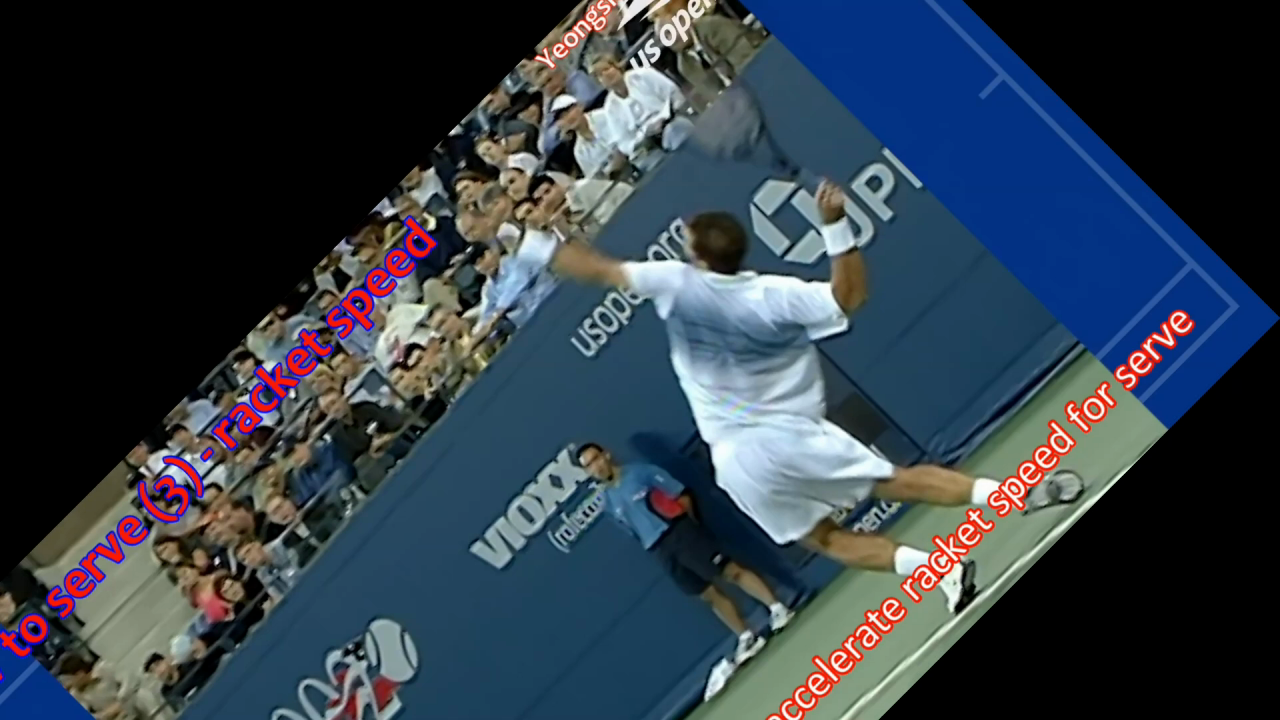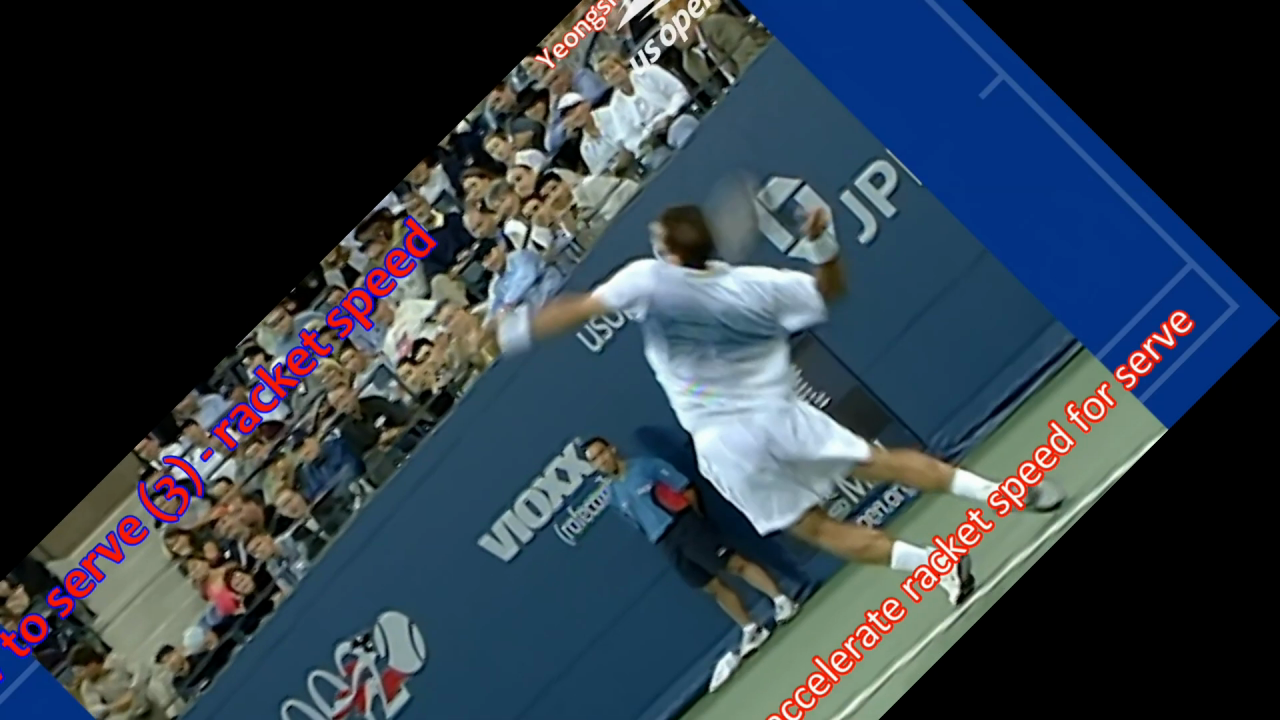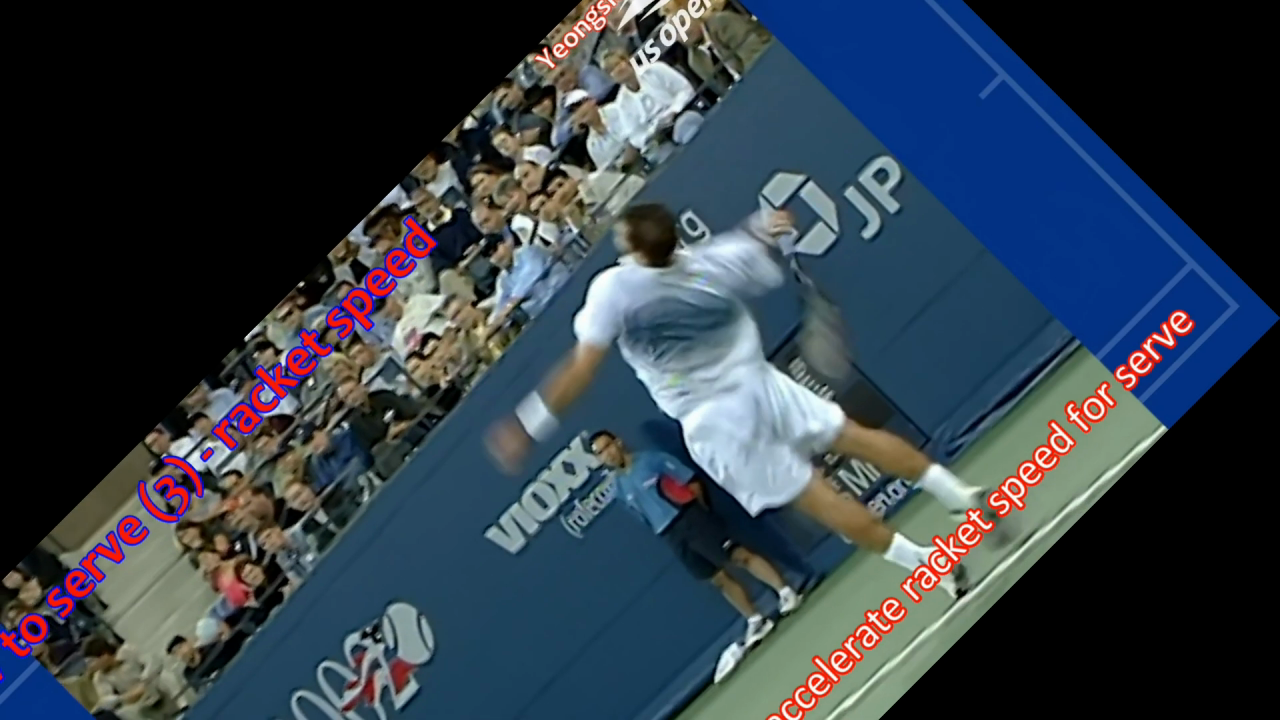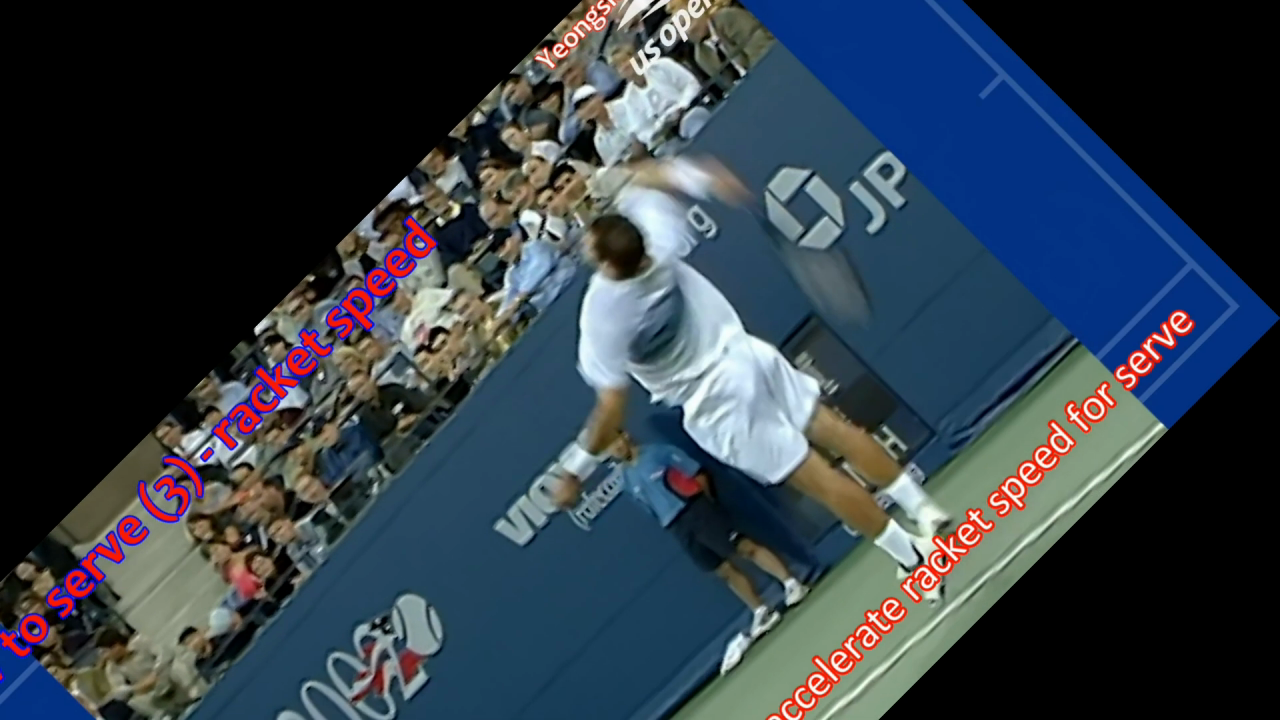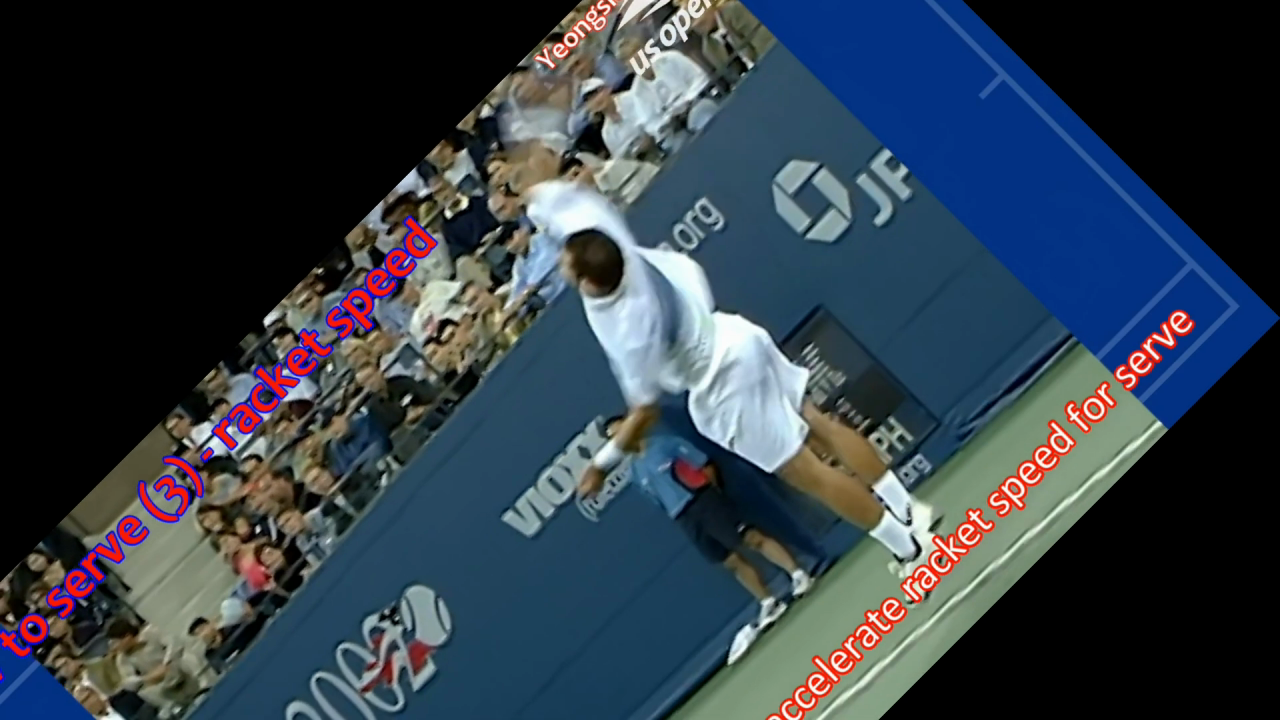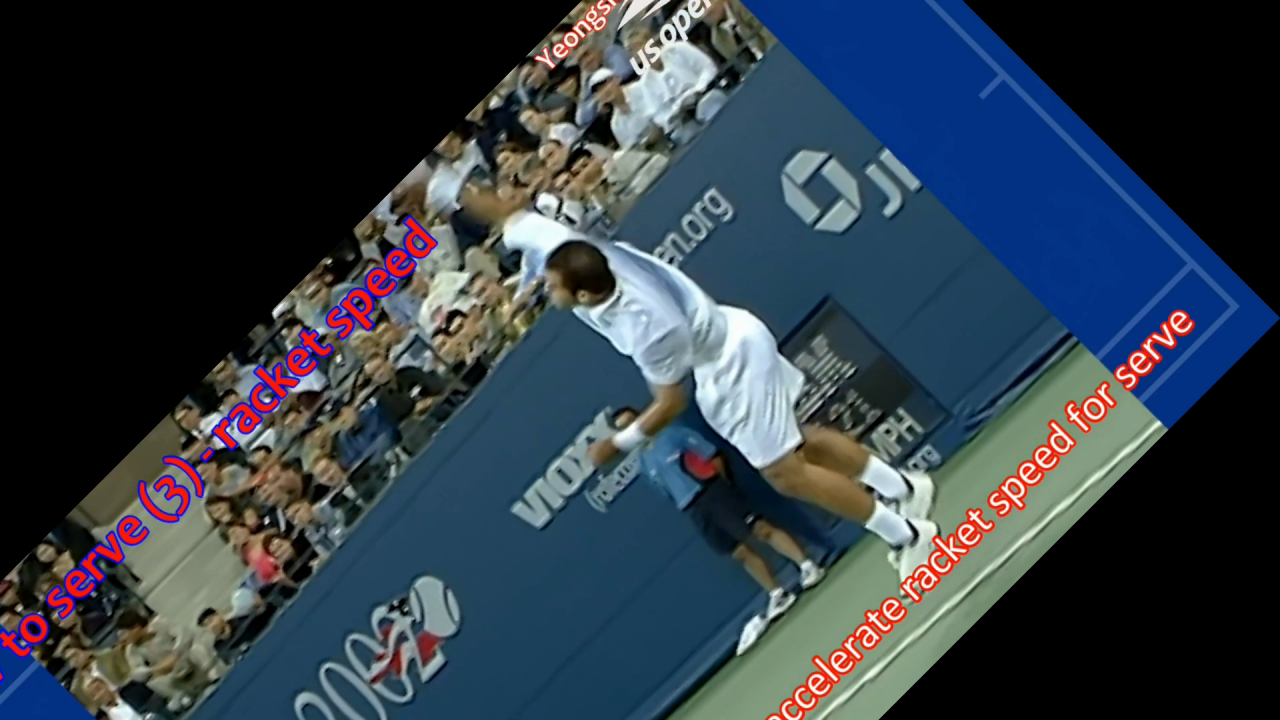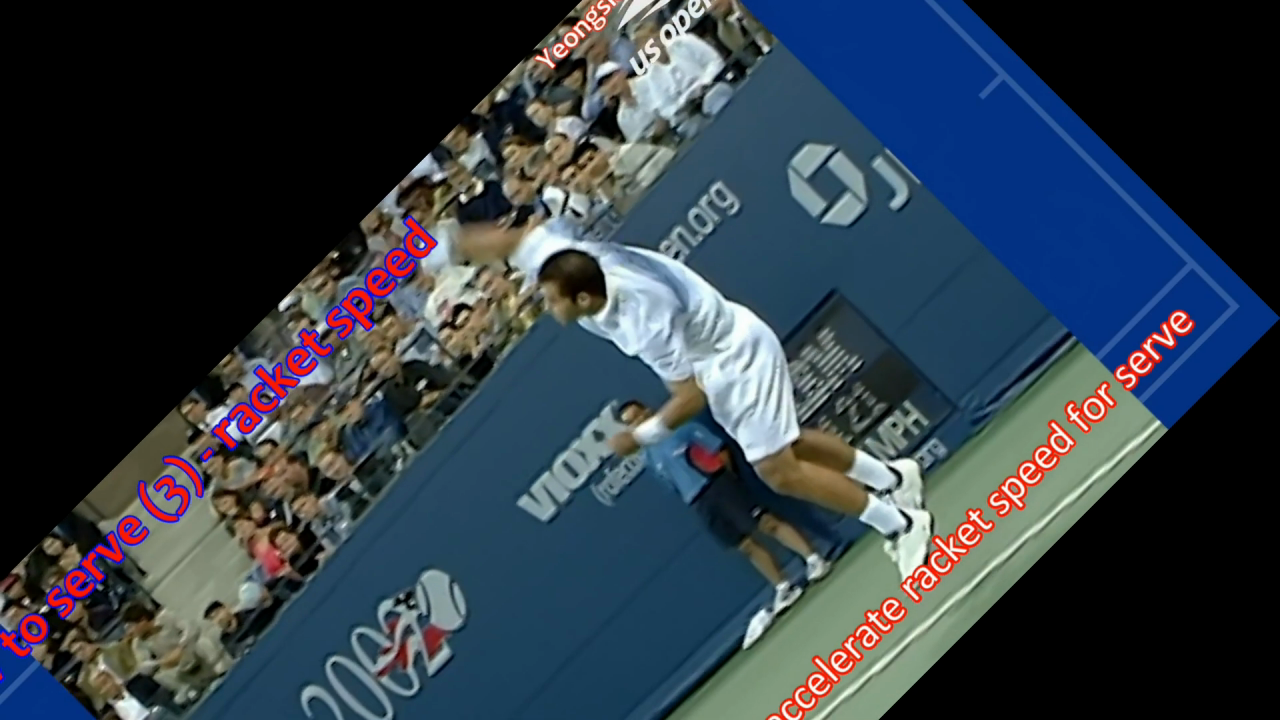
dt=0.5s
person 1, frame 1
left shoulder: (678, 284)
right shoulder: (778, 294)
left elbow: (602, 270)
right elbow: (850, 297)
left wrist: (536, 245)
right wrist: (835, 226)
left hip: (740, 460)
right hip: (796, 435)
left knee: (826, 540)
right knee: (899, 482)
left ankle: (938, 569)
person 1, frame 2
left shoulder: (648, 280)
right shoulder: (755, 284)
left elbow: (580, 309)
right elbow: (828, 294)
left wrist: (509, 328)
right wrist: (820, 241)
left hip: (725, 448)
right hip: (781, 418)
left knee: (816, 529)
right knee: (881, 463)
left ankle: (935, 564)
right ankle: (1001, 491)
person 1, frame 3
left shoulder: (614, 288)
right shoulder: (717, 261)
left elbow: (582, 367)
right elbow: (768, 259)
left wrist: (529, 424)
right wrist: (765, 227)
left hip: (715, 425)
right hip: (760, 386)
left knee: (819, 498)
right knee: (857, 437)
left ankle: (927, 564)
right ankle: (961, 494)
person 1, frame 4
left shoulder: (603, 319)
right shoulder: (658, 245)
left elbow: (611, 407)
right elbow: (648, 178)
left wrist: (575, 468)
right wrist: (706, 177)
left hip: (717, 406)
right hip: (746, 357)
left knee: (814, 477)
right knee: (835, 430)
left ankle: (914, 556)
right ankle: (924, 512)
person 1, frame 5
left shoulder: (629, 337)
right shoulder: (611, 246)
left elbow: (644, 413)
left wrist: (602, 462)
left hip: (723, 386)
right hip: (733, 337)
left knee: (804, 469)
right knee: (817, 423)
left ankle: (908, 546)
right ankle: (908, 510)
person 1, frame 6
left shoulder: (646, 327)
right shoulder: (594, 258)
left elbow: (671, 403)
left wrist: (619, 443)
left hip: (733, 368)
right hip: (732, 340)
left knee: (786, 473)
right knee: (798, 443)
left ankle: (905, 533)
right ankle: (903, 487)
person 1, frame 7
left shoulder: (646, 322)
right shoulder: (587, 264)
left elbow: (690, 397)
left wrist: (639, 437)
left hip: (737, 357)
right hip: (725, 349)
left knee: (779, 471)
right knee: (788, 445)
left ankle: (901, 524)
right ankle: (892, 478)
person 2, frame 1
left shoulder: (640, 472)
right shoulder: (608, 502)
left elbow: (682, 496)
right elbow: (634, 532)
left wrist: (687, 523)
left hip: (680, 531)
right hip: (662, 550)
left knee: (730, 571)
right knee: (709, 595)
left ankle: (777, 608)
right ankle: (747, 638)
person 2, frame 2
left shoulder: (646, 466)
right shoulder: (615, 497)
left elbow: (686, 489)
right elbow: (641, 525)
left wrist: (692, 522)
left hip: (686, 524)
right hip: (669, 544)
left knee: (735, 565)
right knee: (714, 588)
left ankle: (782, 601)
right ankle: (752, 631)
person 2, frame 3
left shoulder: (652, 459)
right shoulder: (619, 487)
left elbow: (692, 482)
right elbow: (646, 516)
left wrist: (699, 509)
left hip: (690, 516)
right hip: (673, 535)
left knee: (739, 556)
right knee: (719, 579)
left ankle: (786, 592)
right ankle: (756, 622)
person 2, frame 4
left shoulder: (657, 452)
right shoulder: (625, 478)
left elbow: (698, 474)
right elbow: (648, 508)
left wrist: (705, 501)
left hip: (693, 507)
right hip: (675, 528)
left knee: (744, 546)
right knee: (725, 570)
left ankle: (791, 584)
right ankle: (763, 614)
person 2, frame 5
left shoulder: (666, 443)
right shoulder: (634, 470)
left elbow: (706, 466)
right elbow: (659, 499)
left wrist: (712, 492)
left hip: (704, 500)
right hip: (686, 519)
left knee: (752, 538)
right knee: (732, 562)
left ankle: (797, 573)
right ankle: (769, 604)
person 2, frame 6
left shoulder: (675, 435)
right shoulder: (642, 461)
left elbow: (714, 457)
left wrist: (722, 485)
left hip: (711, 492)
right hip: (691, 510)
left knee: (760, 529)
right knee: (740, 553)
left ankle: (807, 567)
right ankle: (778, 595)
person 2, frame 7
left shoulder: (681, 428)
right shoulder: (650, 456)
left elbow: (720, 451)
left wrist: (727, 478)
left hip: (719, 485)
right hip: (702, 505)
left knee: (767, 523)
right knee: (747, 546)
left ankle: (814, 560)
right ankle: (784, 590)
